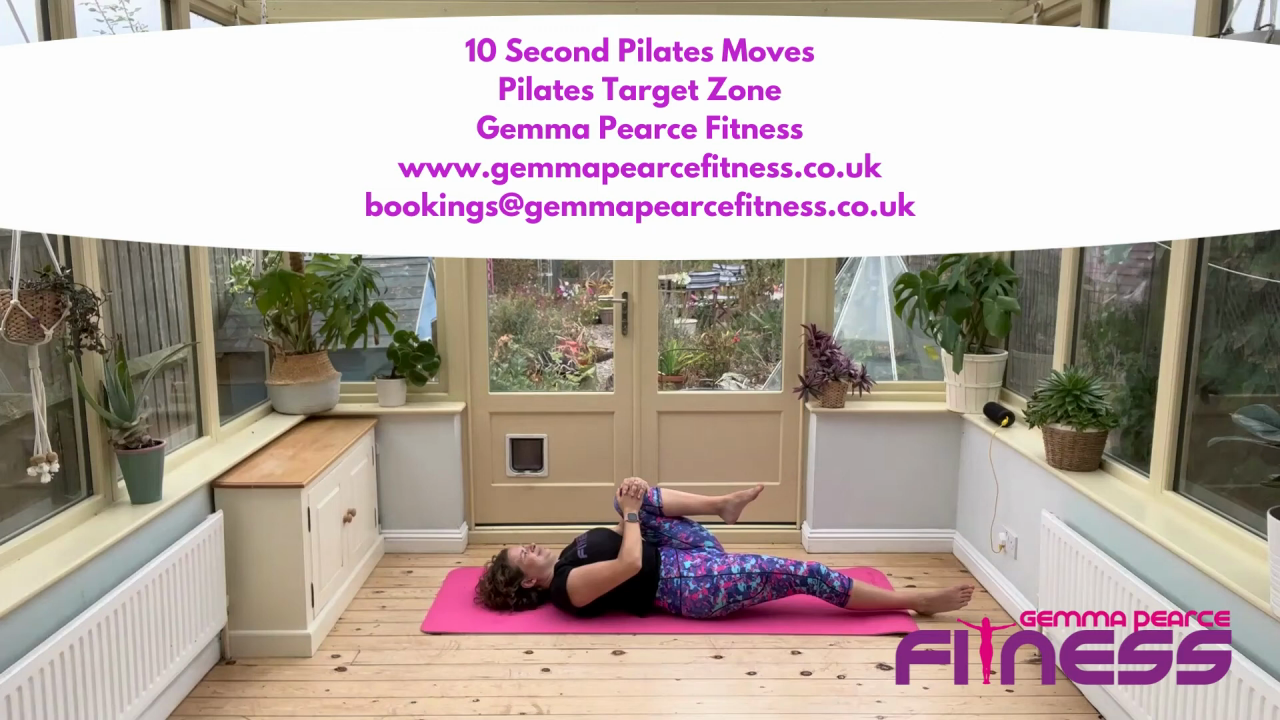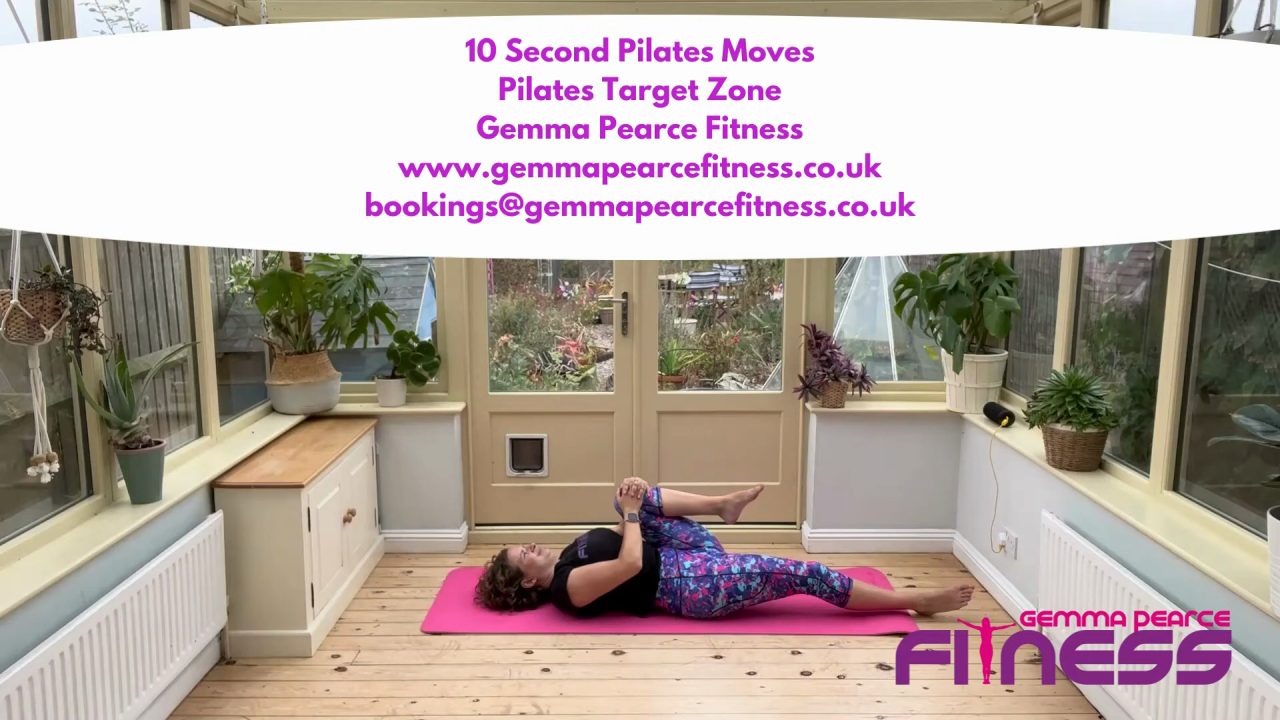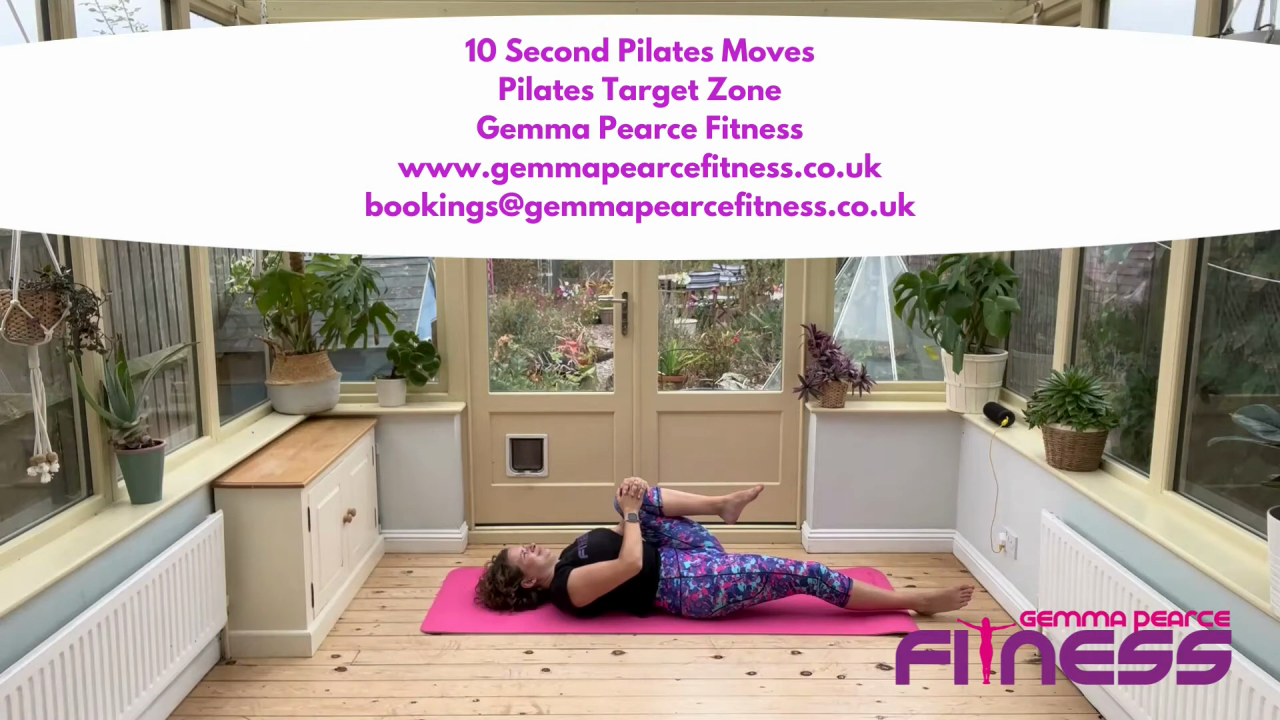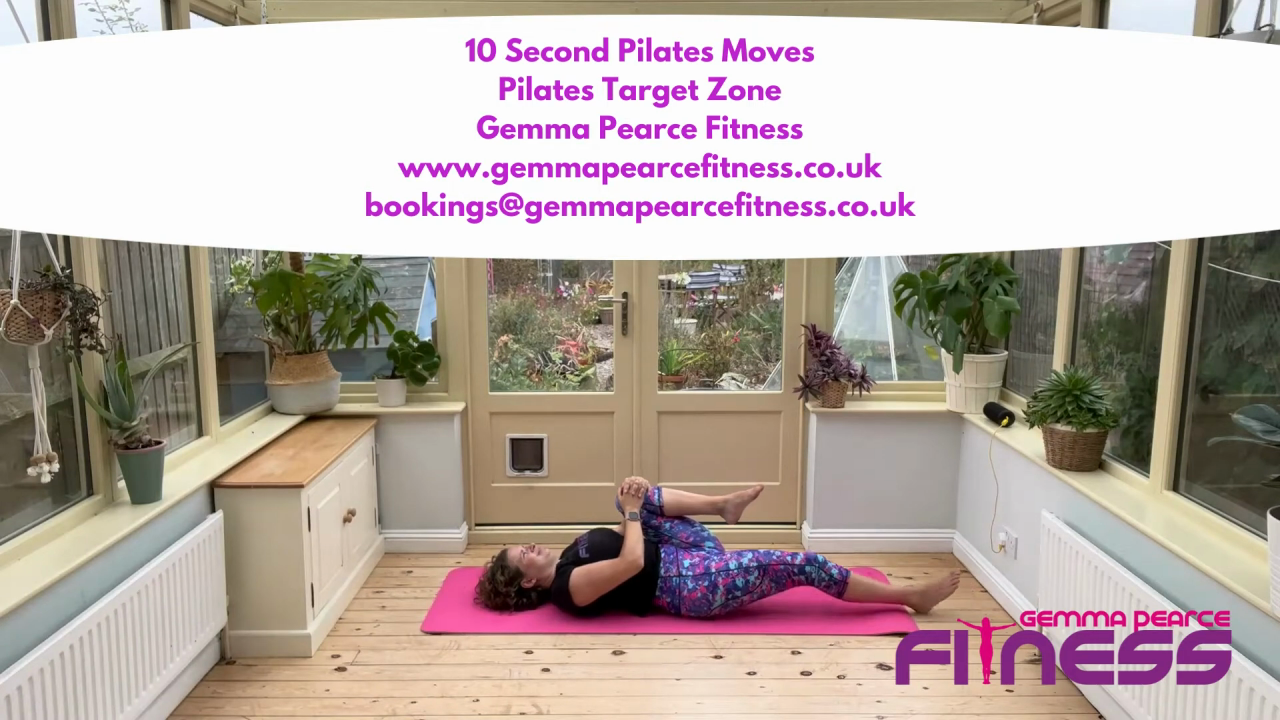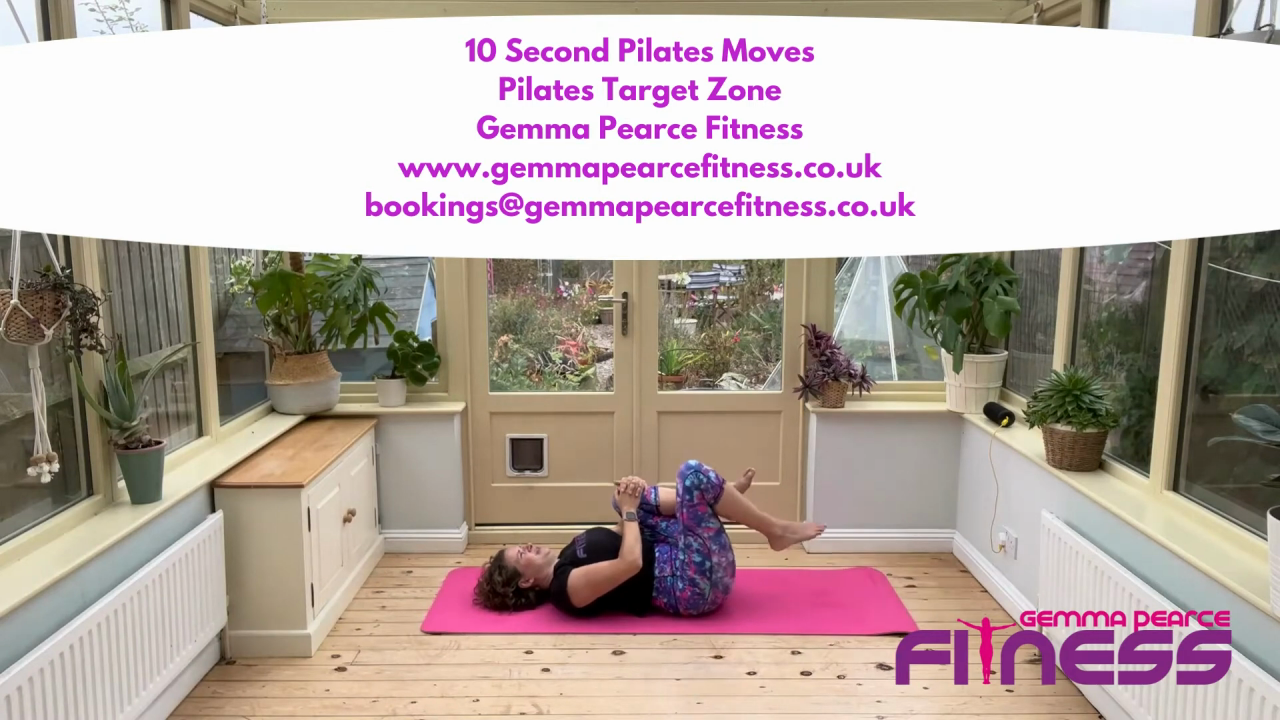
dt=1s
person 1, frame 1
left shoulder: (567, 558)
right shoulder: (567, 588)
left elbow: (617, 541)
right elbow: (629, 564)
left wrist: (632, 505)
right wrist: (632, 513)
left hip: (685, 559)
right hip: (689, 587)
left knee: (638, 499)
right knee: (800, 573)
left ankle: (723, 505)
right ankle: (914, 600)
person 1, frame 2
left shoulder: (568, 558)
right shoulder: (569, 588)
left elbow: (617, 541)
right elbow: (630, 563)
left wrist: (631, 505)
right wrist: (631, 512)
left hip: (687, 558)
right hip: (690, 586)
left knee: (639, 500)
right knee: (801, 573)
left ankle: (722, 505)
right ankle: (915, 601)
person 1, frame 3
left shoulder: (569, 559)
right shoulder: (570, 588)
left elbow: (619, 540)
right elbow: (631, 564)
left wrist: (631, 508)
right wrist: (631, 513)
left hip: (687, 559)
right hip: (690, 586)
left knee: (641, 500)
right knee: (801, 573)
left ankle: (722, 505)
right ankle: (915, 600)
person 1, frame 4
left shoulder: (569, 561)
right shoulder: (571, 588)
left elbow: (621, 541)
right elbow: (632, 562)
left wrist: (632, 507)
right wrist: (632, 512)
left hip: (691, 559)
right hip: (694, 587)
left knee: (643, 497)
right knee: (803, 564)
left ankle: (723, 504)
right ankle: (911, 596)
person 1, frame 5
left shoulder: (567, 559)
right shoulder: (569, 587)
left elbow: (618, 539)
right elbow: (630, 563)
left wrist: (630, 503)
right wrist: (629, 510)
left hip: (672, 560)
right hip: (693, 587)
left knee: (634, 497)
right knee: (693, 473)
left ankle: (723, 501)
right ankle: (777, 531)
